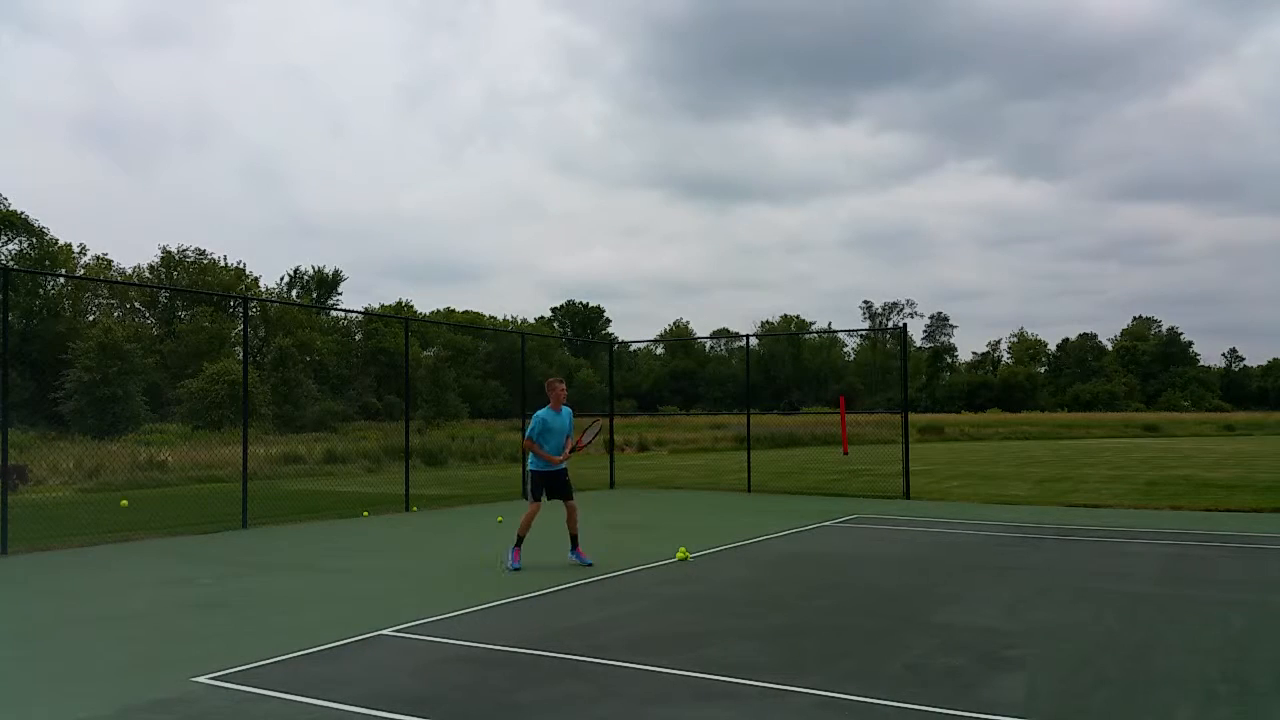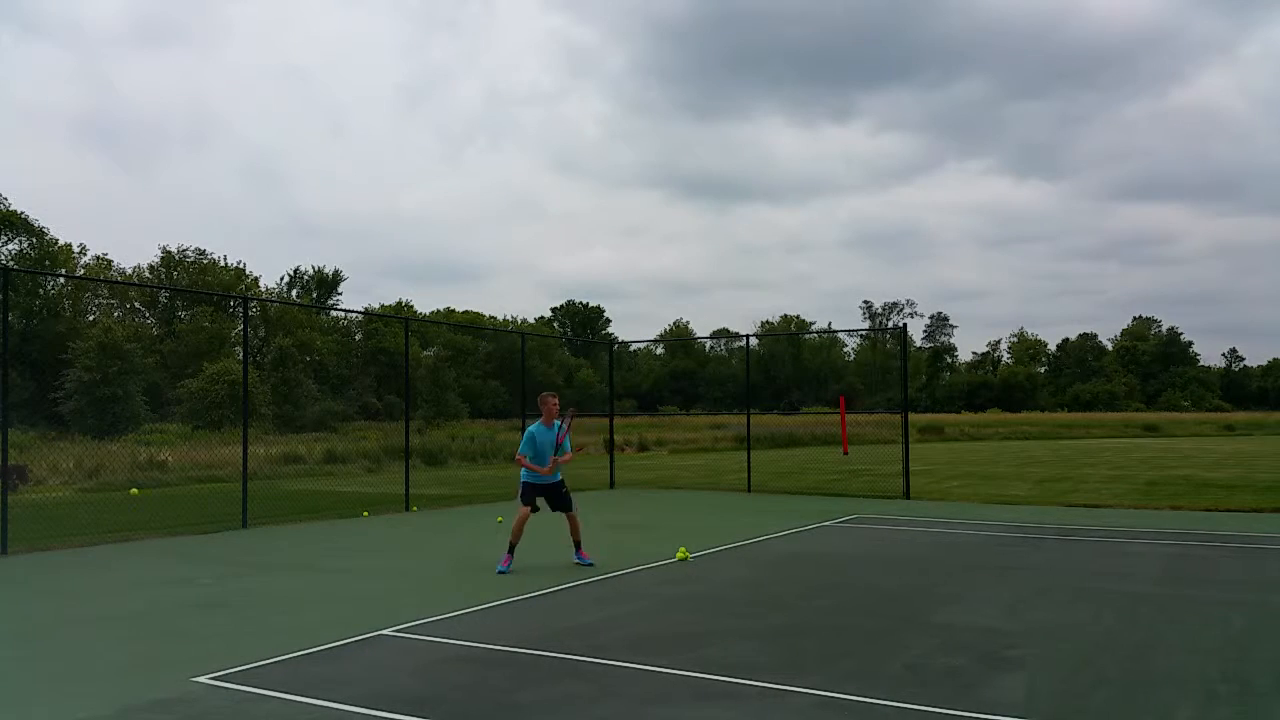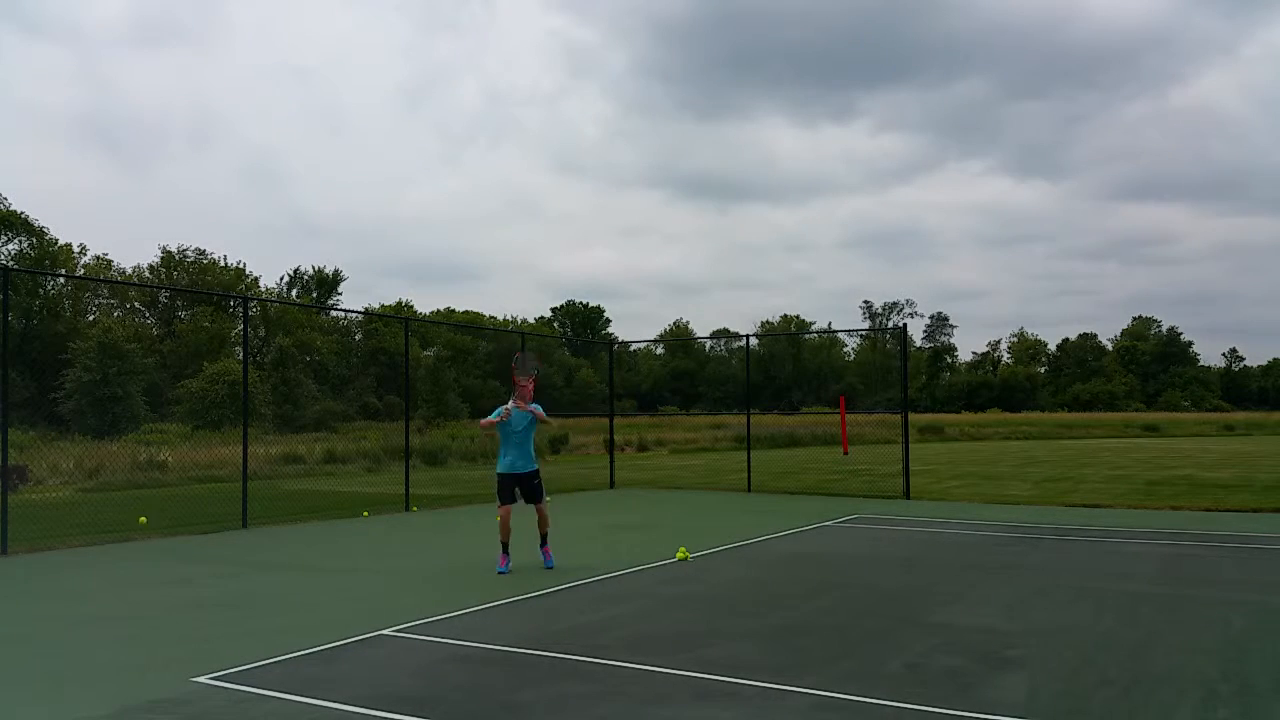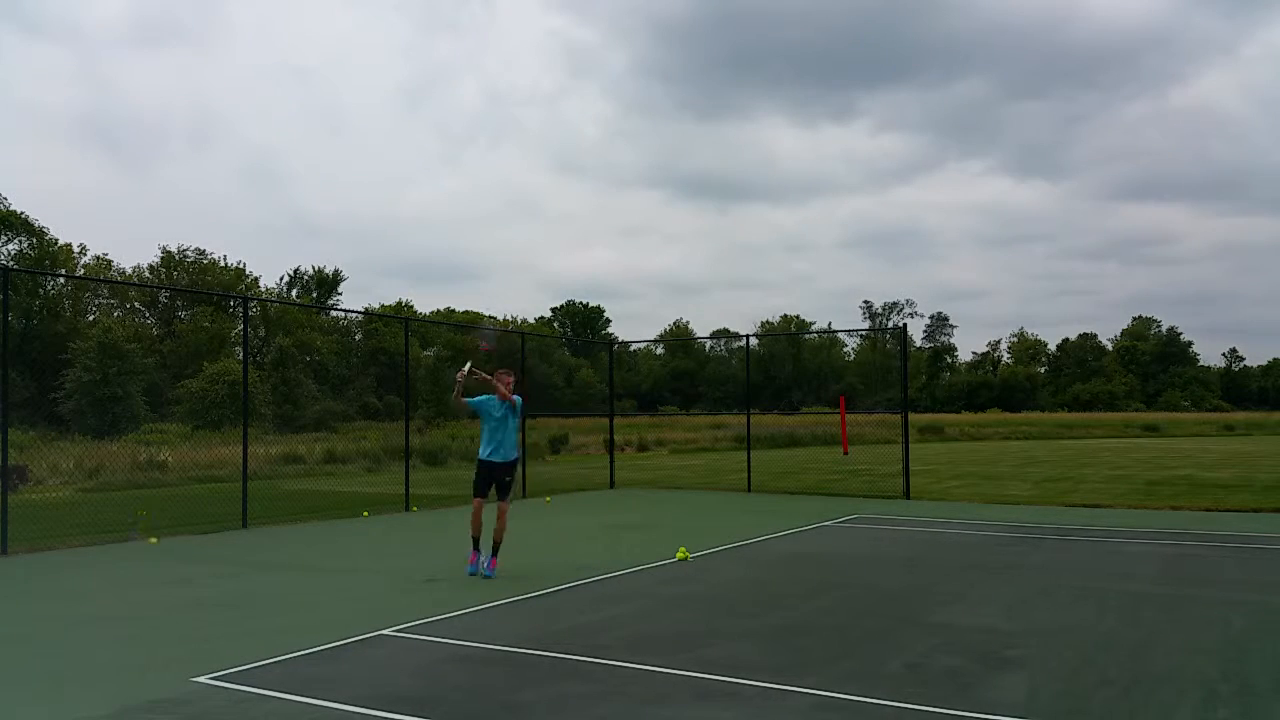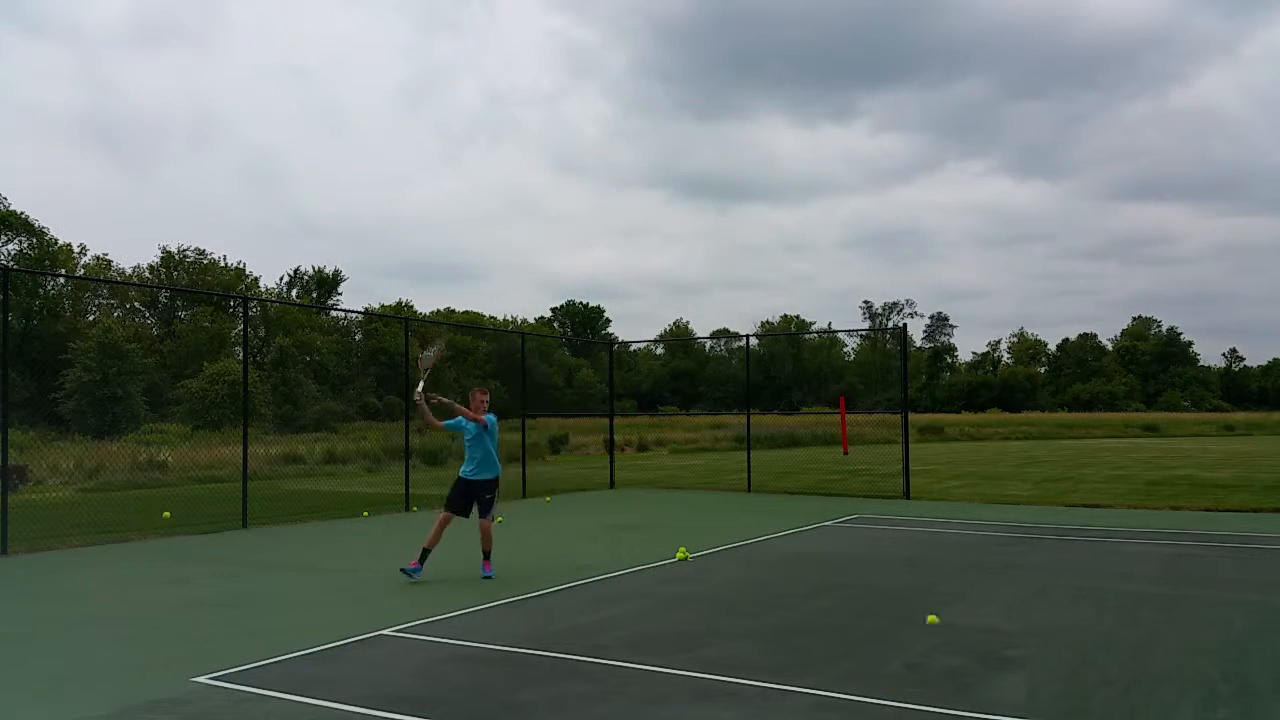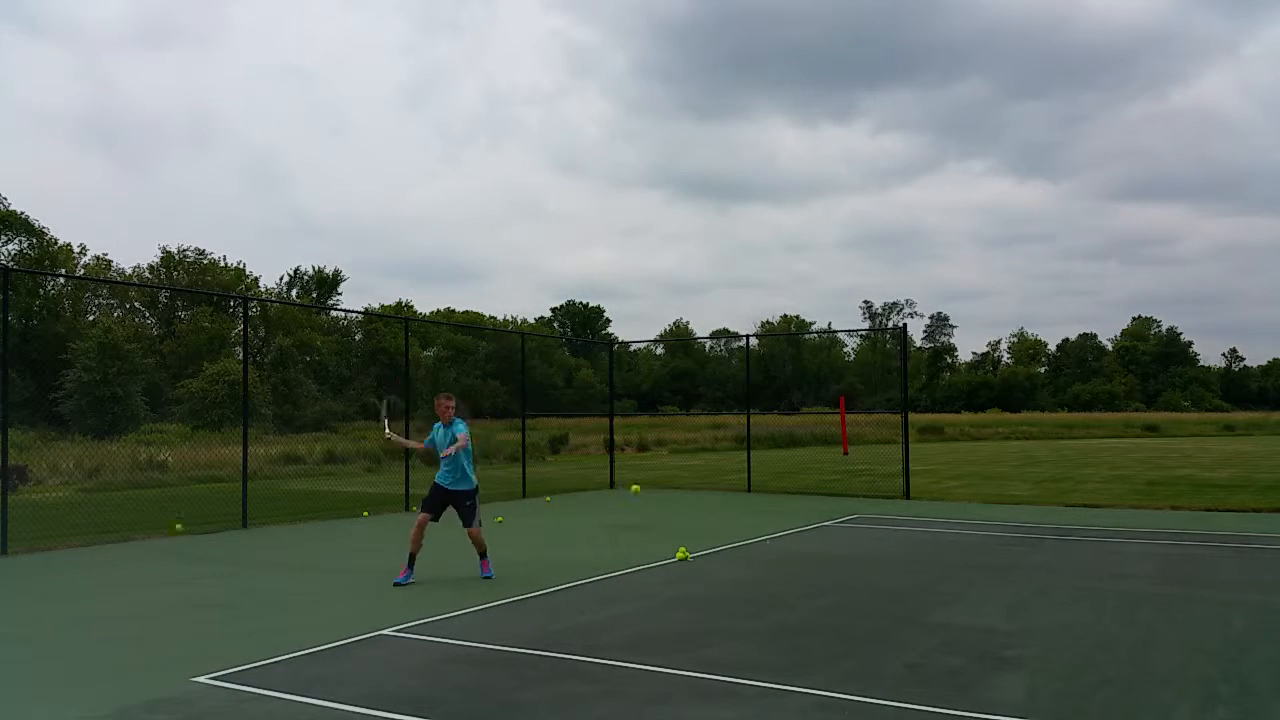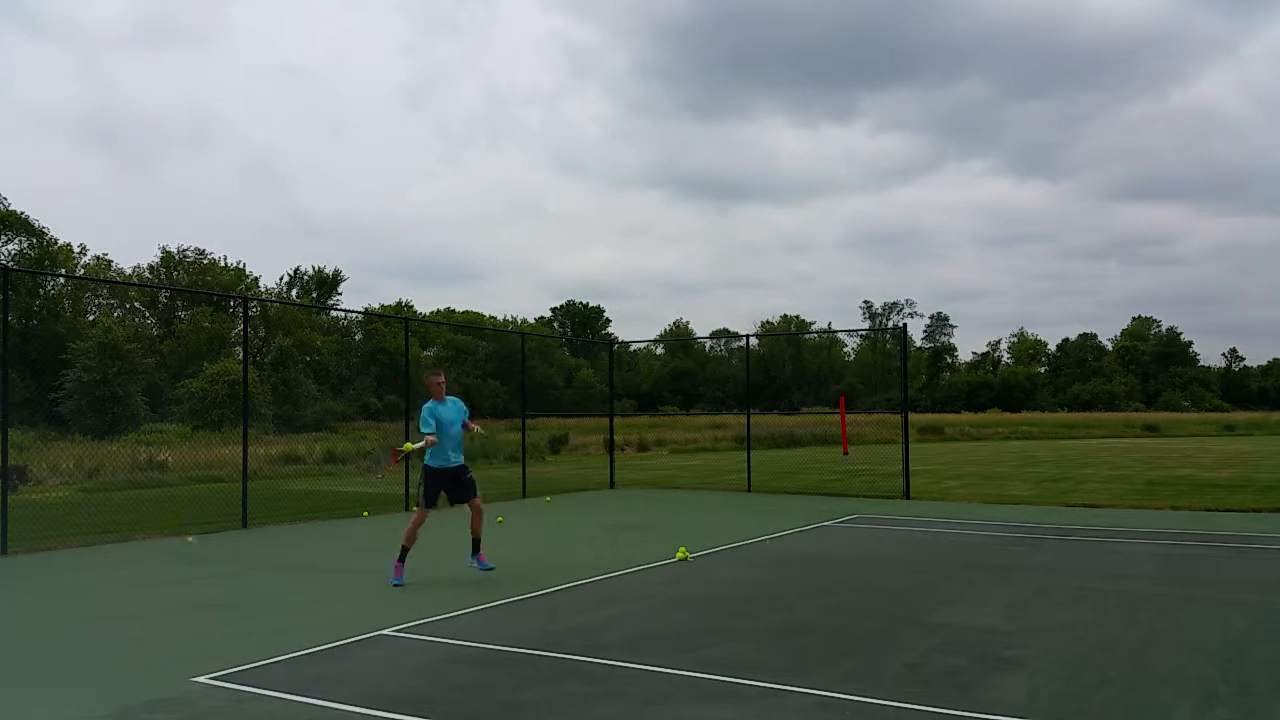
dt=0.2s
person 1, frame 1
left shoulder: (568, 413)
right shoulder: (540, 417)
right elbow: (527, 443)
left wrist: (567, 451)
right wrist: (550, 458)
left hip: (559, 468)
right hip: (538, 468)
left knee: (572, 507)
right knee: (534, 508)
left ankle: (575, 550)
right ankle: (516, 549)
person 1, frame 2
left shoulder: (561, 427)
right shoulder: (532, 431)
left elbow: (569, 455)
right elbow: (519, 459)
left wrist: (559, 462)
right wrist: (540, 470)
left hip: (554, 480)
right hip: (531, 480)
left knee: (572, 516)
right knee: (523, 514)
left ankle: (578, 552)
right ankle: (509, 556)
person 1, frame 3
left shoulder: (534, 408)
right shoulder: (504, 411)
left elbow: (546, 420)
right elbow: (485, 423)
left wrist: (529, 409)
right wrist: (499, 419)
left hip: (530, 469)
right hip: (506, 470)
left knee: (541, 509)
right knee: (505, 513)
left ankle: (544, 547)
right ankle: (505, 555)
person 1, frame 4
left shoulder: (516, 401)
right shoulder: (485, 401)
left elbow: (508, 397)
right elbow: (458, 402)
left wrist: (487, 378)
right wrist: (459, 385)
left hip: (507, 461)
right hip: (486, 460)
left knee: (502, 510)
right knee: (477, 506)
left ankle: (492, 558)
right ankle: (476, 552)
person 1, frame 5
left shoulder: (491, 420)
right shoulder: (462, 421)
left elbow: (474, 417)
right elbow: (435, 425)
left wrist: (449, 403)
right wrist: (422, 404)
left hip: (487, 479)
right hip: (466, 477)
left knee: (485, 525)
right knee: (443, 519)
left ankle: (486, 562)
right ankle: (419, 564)
person 1, frame 6
left shoulder: (459, 425)
right shoulder: (436, 429)
left elbow: (464, 440)
right elbow: (423, 447)
left wrist: (453, 449)
right wrist: (397, 439)
left hip: (465, 487)
right hip: (442, 484)
left knee: (473, 532)
right knee: (420, 522)
left ankle: (484, 560)
right ankle: (409, 570)
person 1, frame 7
left shoulder: (456, 402)
right shoulder: (428, 409)
left elbow: (465, 424)
right elbow: (430, 438)
left wrist: (473, 427)
right wrist: (430, 440)
left hip: (458, 465)
right hip: (434, 467)
left knee: (477, 507)
right knee: (420, 515)
left ankle: (476, 555)
right ankle: (400, 564)
